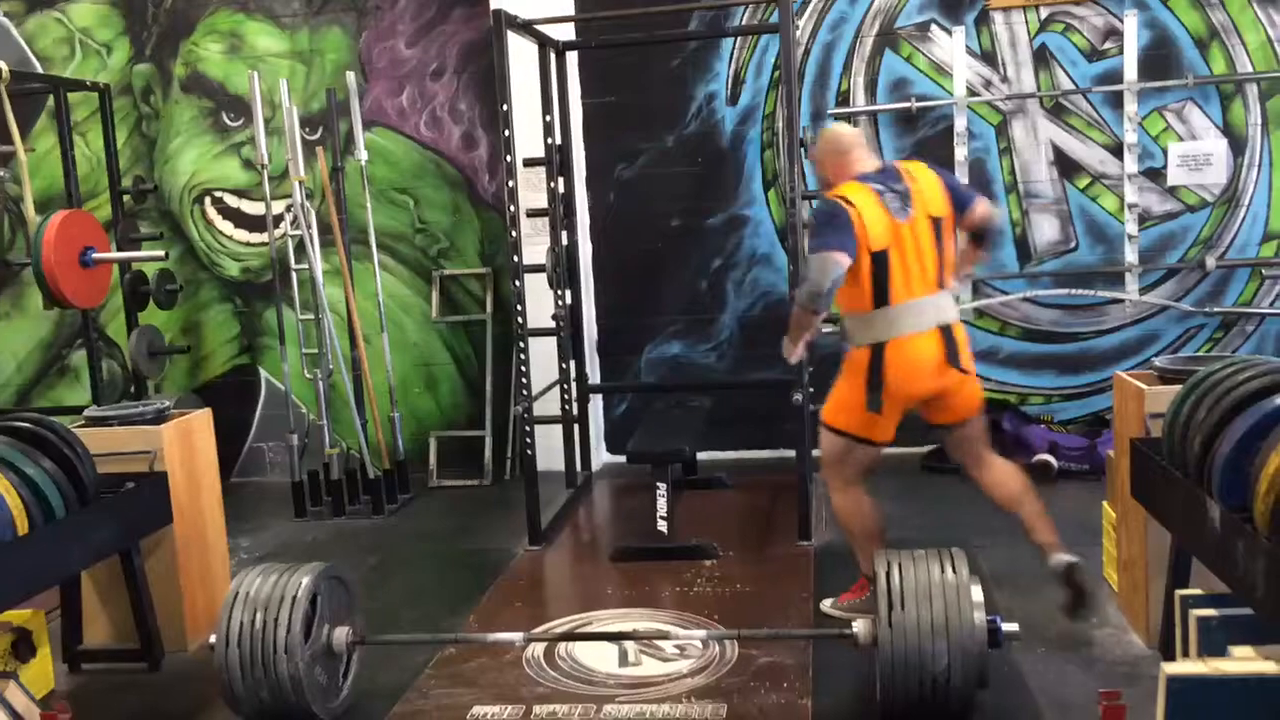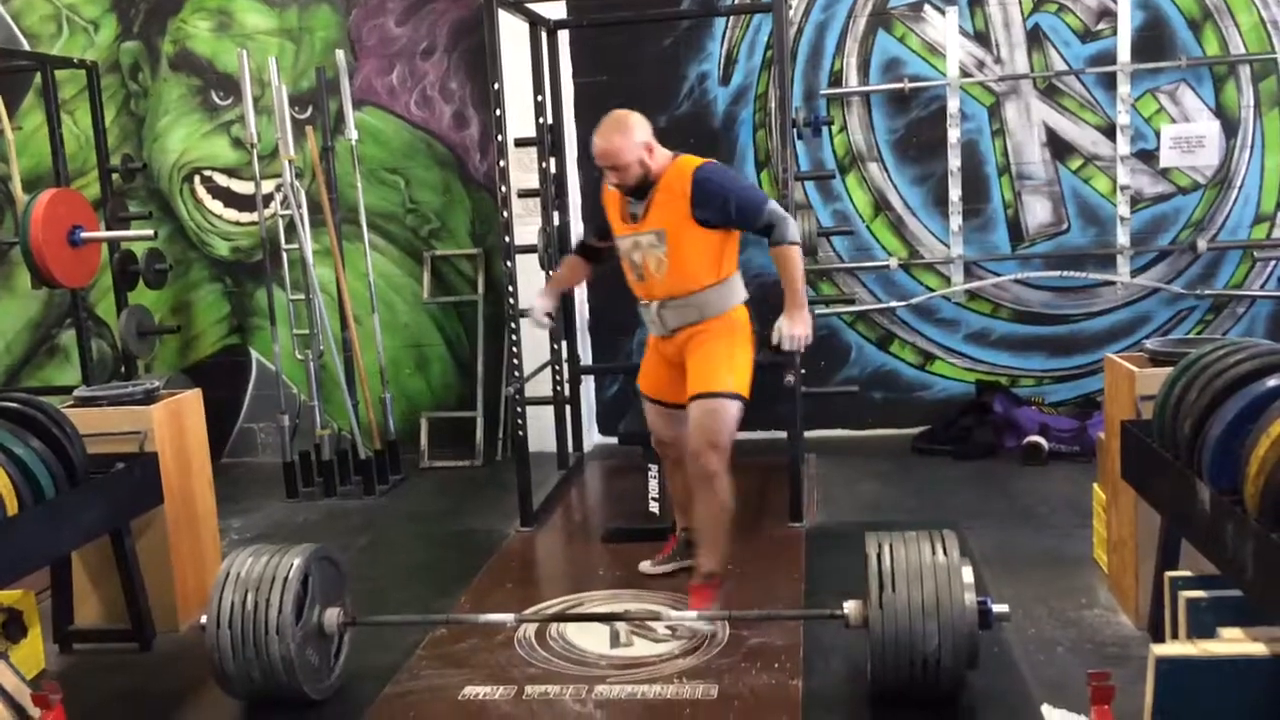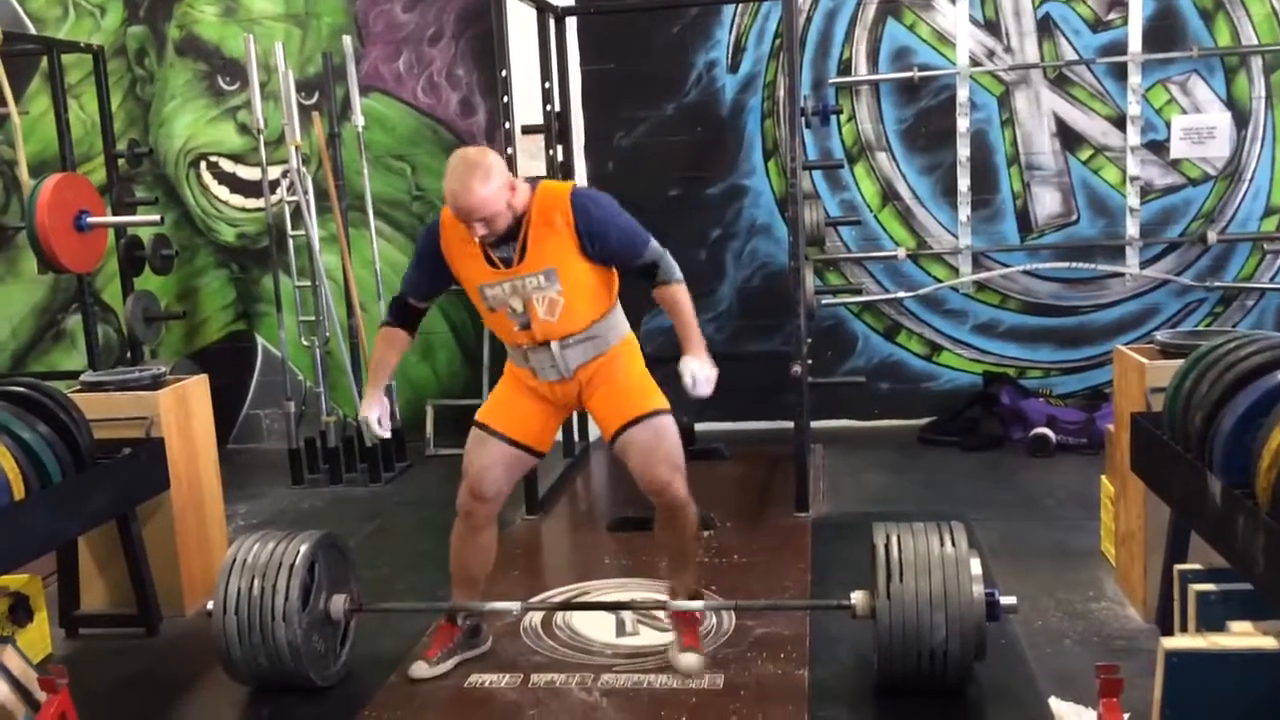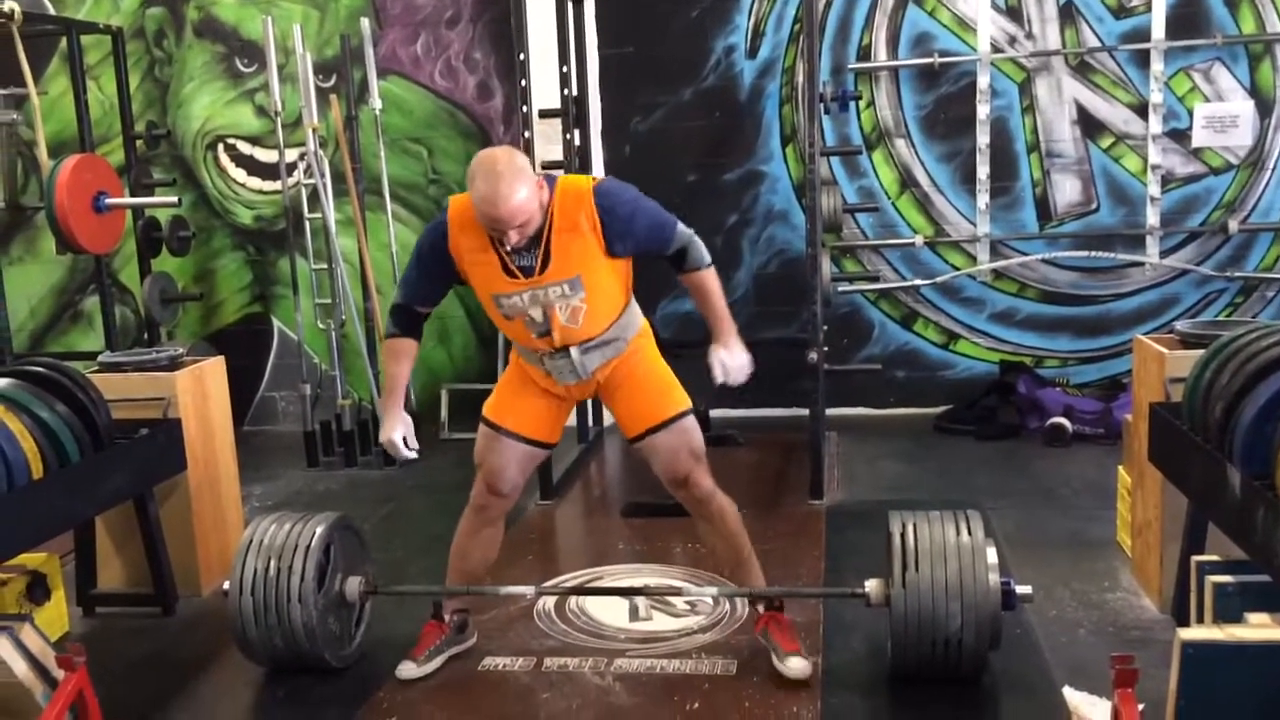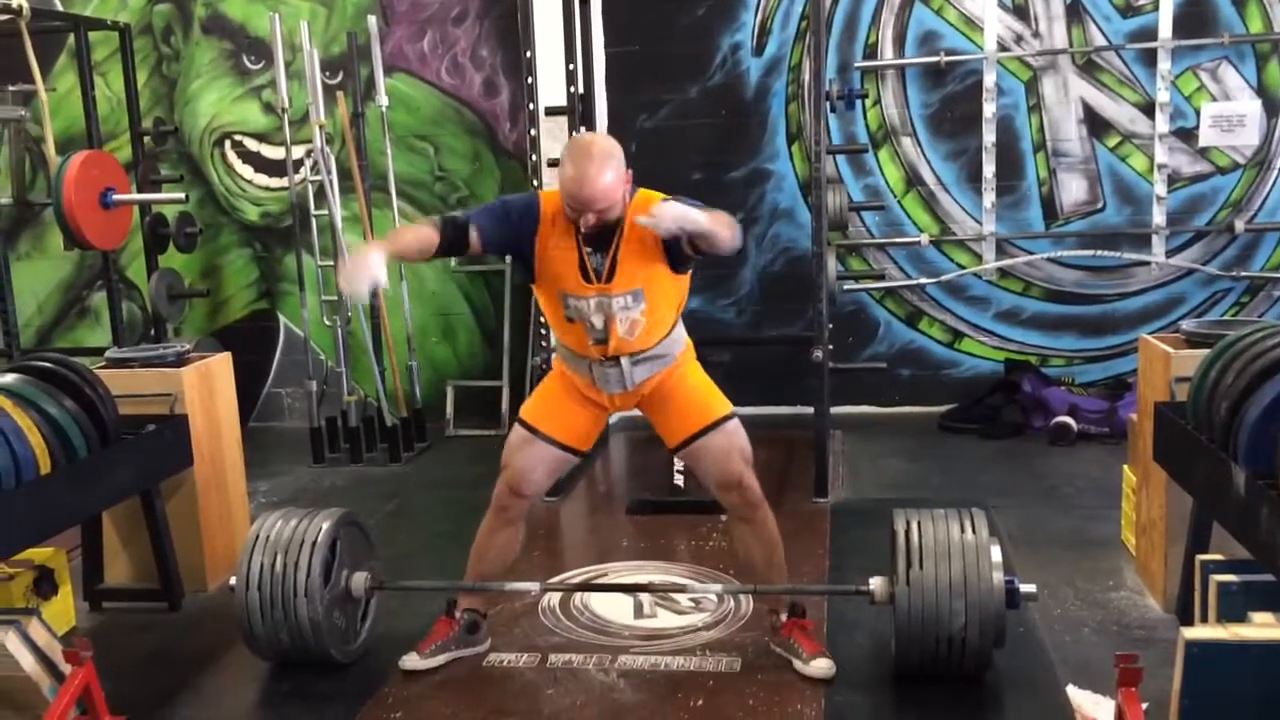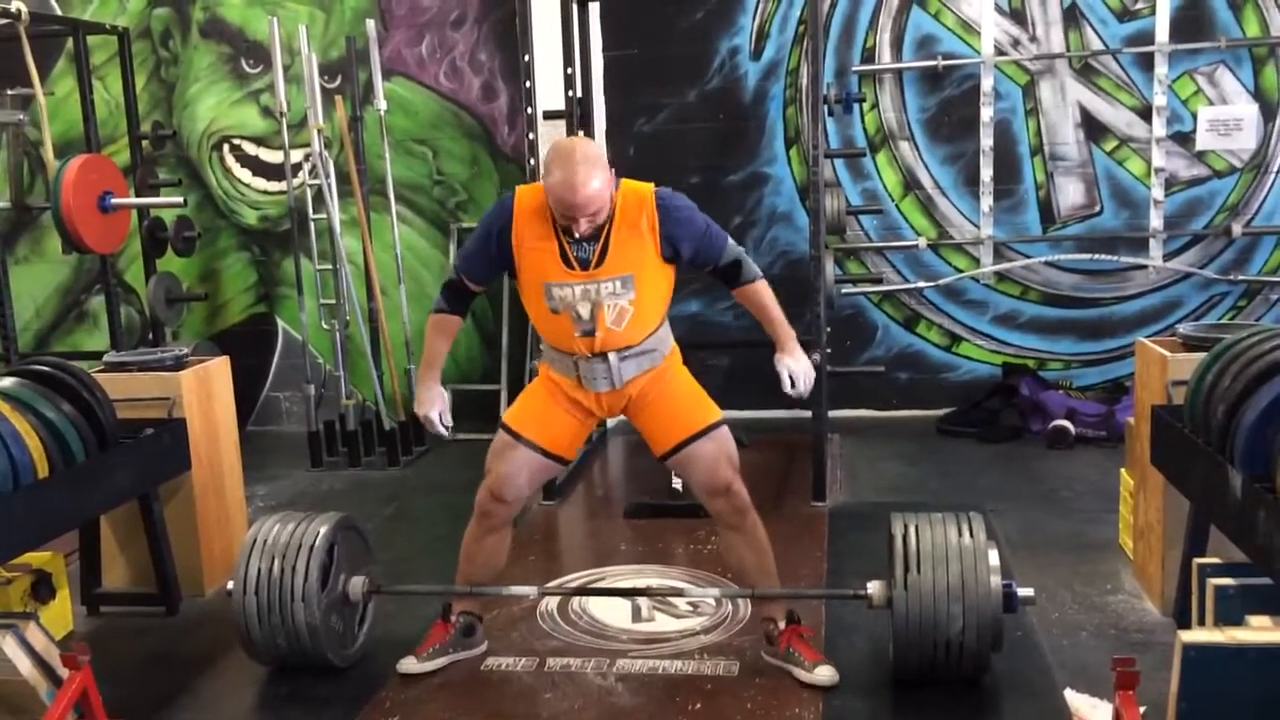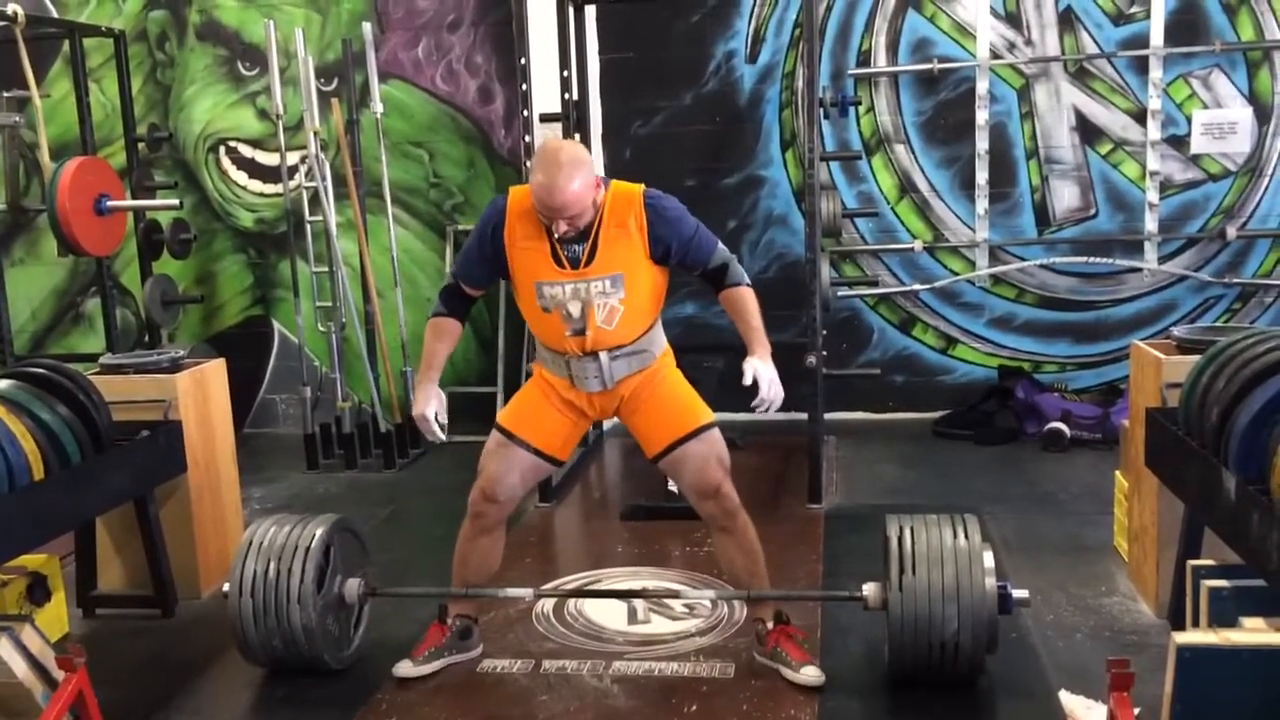
dt=0.7s
person 1, frame 1
left shoulder: (837, 210)
right shoulder: (928, 179)
left elbow: (821, 282)
right elbow: (985, 222)
left wrist: (796, 335)
right wrist: (960, 263)
left hip: (884, 359)
right hip: (945, 344)
left knee: (841, 474)
right knee: (980, 457)
left ankle: (877, 588)
right ankle: (1058, 556)
person 1, frame 2
left shoulder: (701, 181)
right shoulder: (612, 190)
left elbow: (779, 226)
right elbow: (589, 250)
left wrist: (796, 308)
right wrist: (550, 292)
left hip: (716, 328)
right hip: (662, 334)
left knee: (706, 454)
right knee: (670, 450)
left ankle: (709, 579)
right ankle: (690, 536)
person 1, frame 3
left shoulder: (576, 209)
right shoulder: (445, 233)
left elbow: (657, 265)
right elbow: (405, 309)
left wrist: (694, 350)
right wrist: (375, 389)
left hip: (604, 360)
right hip: (529, 373)
left knee: (668, 489)
right knee: (475, 498)
left ankle: (685, 607)
right ankle: (464, 625)
person 1, frame 4
left shoulder: (599, 203)
right shoulder: (451, 230)
left elbow: (685, 249)
right elbow: (406, 315)
left wrist: (725, 337)
right wrist: (392, 407)
left hip: (621, 352)
right hip: (536, 366)
left knee: (694, 484)
right knee: (490, 493)
left ankle: (769, 615)
right ankle: (451, 623)
person 1, frame 5
left shoulder: (659, 216)
right shoulder: (534, 216)
left elbow: (725, 233)
right elbow: (451, 232)
left wrist: (693, 221)
right wrist: (380, 249)
left hip: (665, 368)
right hip: (579, 374)
left knee: (741, 488)
right knee: (512, 495)
left ankle: (787, 622)
right ankle: (464, 622)
person 1, frame 6
left shoulder: (658, 209)
right shoulder: (513, 217)
left elbow: (735, 266)
right elbow: (456, 293)
left wrist: (787, 343)
right wrist: (429, 381)
left hip: (651, 370)
right hip: (563, 379)
left knee: (728, 494)
right knee: (495, 499)
left ankle: (781, 632)
right ankle: (461, 626)
person 1, frame 7
left shoulder: (647, 210)
right shoulder: (506, 217)
left elbow: (724, 271)
right elbow: (457, 296)
left wrist: (759, 352)
right wrist: (428, 382)
left hip: (644, 371)
right hip: (558, 379)
left knee: (718, 495)
right knee: (487, 500)
left ankle: (772, 633)
right ankle: (457, 629)
